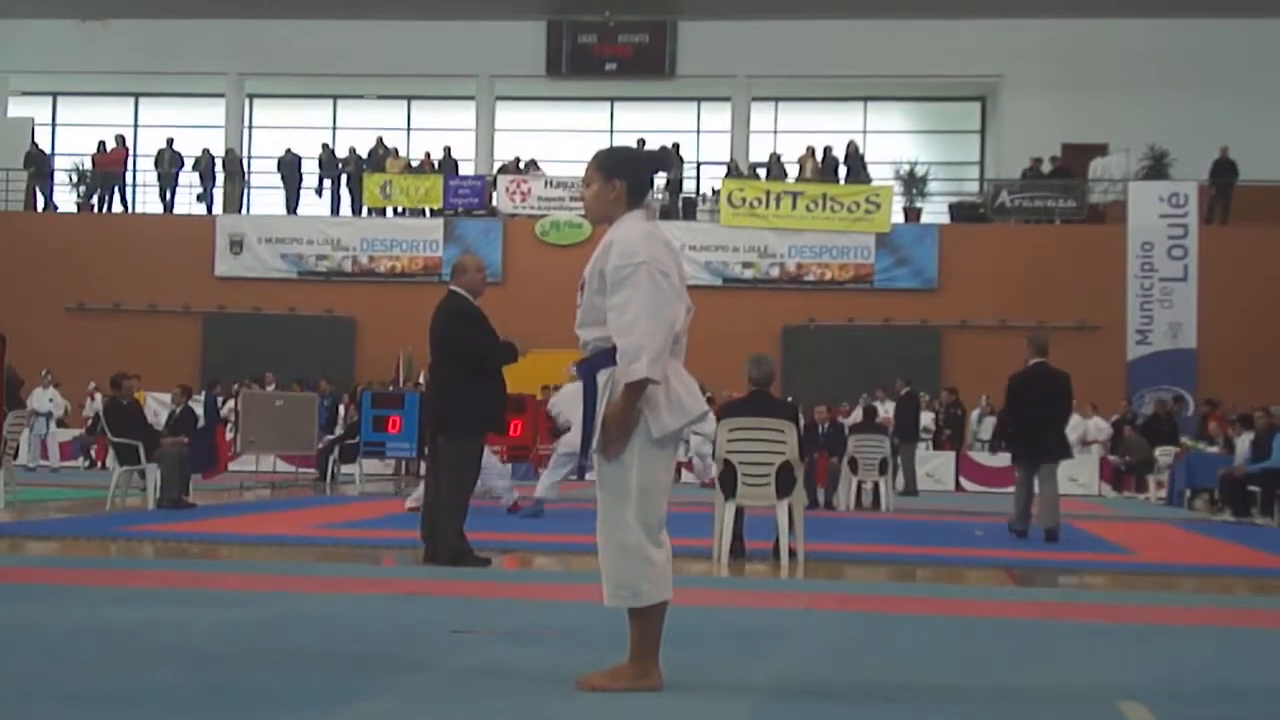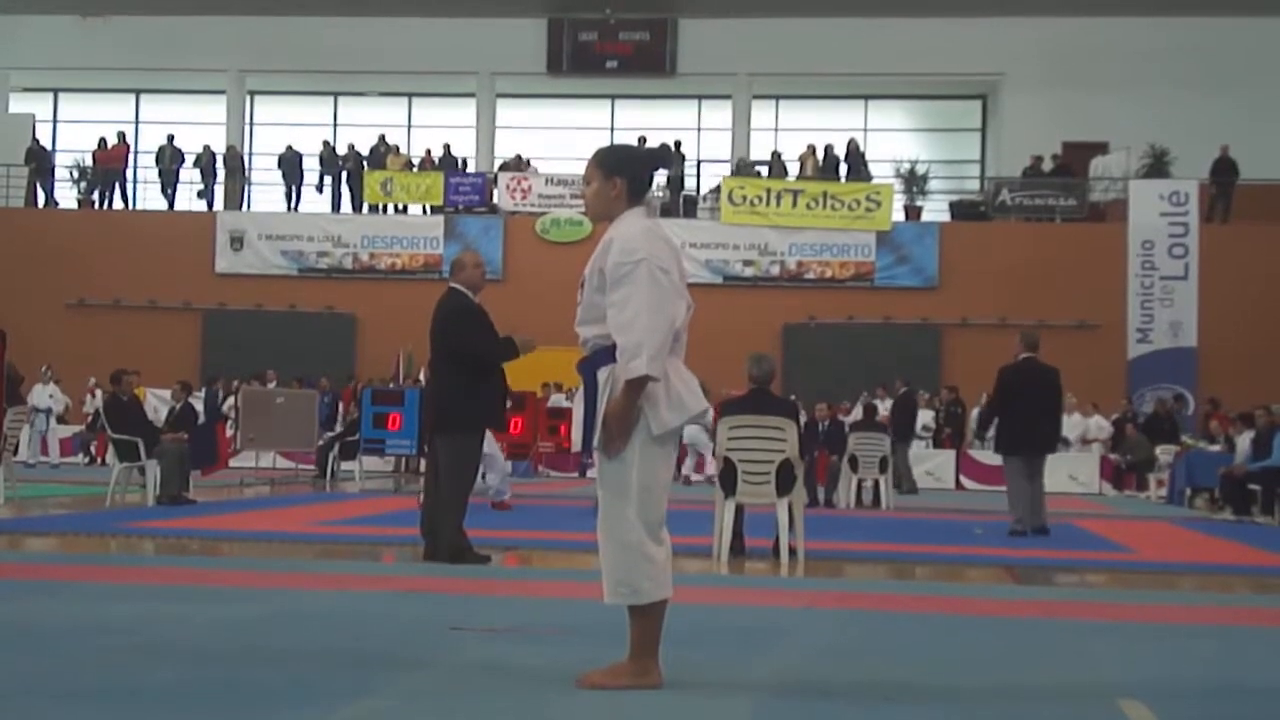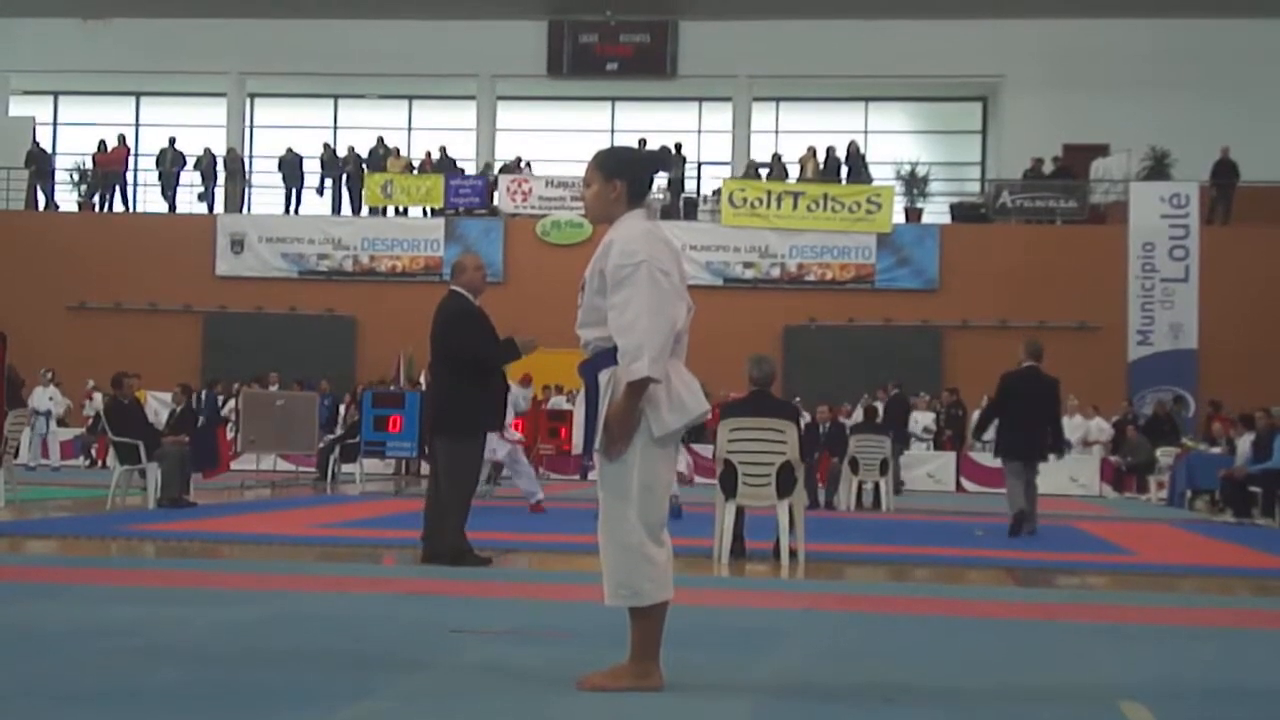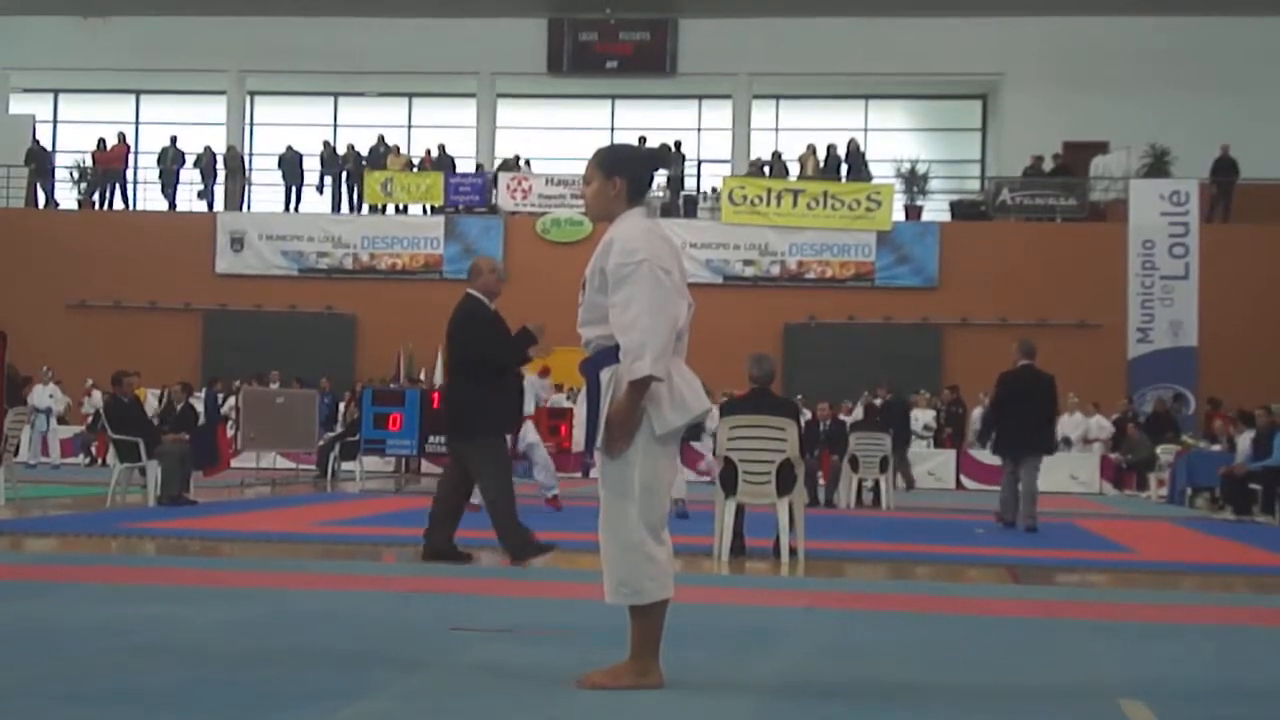
dt=0.4s
person 1, frame 1
left shoulder: (630, 242)
right shoulder: (636, 239)
left elbow: (644, 330)
left wrist: (625, 403)
left hip: (633, 396)
right hip: (637, 395)
left knee: (632, 526)
right knee: (633, 526)
left ankle: (643, 666)
right ankle: (642, 660)
person 1, frame 2
left shoulder: (630, 240)
right shoulder: (638, 238)
left elbow: (644, 328)
left wrist: (626, 402)
left hip: (634, 393)
right hip: (637, 392)
left knee: (632, 523)
right knee: (633, 524)
left ankle: (643, 664)
right ankle: (642, 659)
person 1, frame 3
left shoulder: (629, 241)
right shoulder: (640, 238)
left elbow: (644, 330)
left wrist: (626, 404)
left hip: (633, 394)
right hip: (637, 394)
left knee: (633, 525)
right knee: (634, 525)
left ankle: (643, 666)
right ankle: (643, 661)
person 1, frame 4
left shoulder: (629, 240)
right shoulder: (641, 237)
left elbow: (646, 328)
left wrist: (629, 403)
left hip: (634, 393)
right hip: (644, 391)
left knee: (632, 523)
right knee: (636, 523)
left ankle: (643, 664)
right ankle: (643, 660)
person 2, frame 1
left shoulder: (449, 308)
right shoulder: (463, 311)
right elbow: (483, 355)
left wrist: (503, 349)
right wrist: (513, 350)
left hip: (448, 406)
right hip: (463, 409)
left knee: (442, 478)
right knee: (457, 480)
left ankle: (436, 545)
right ankle: (450, 547)
person 2, frame 2
left shoulder: (450, 304)
right shoulder: (462, 308)
right elbow: (479, 352)
left wrist: (505, 346)
right wrist: (514, 347)
left hip: (448, 404)
right hip: (461, 406)
left knee: (443, 477)
right knee: (457, 478)
left ankle: (436, 543)
right ankle: (451, 545)
person 2, frame 3
left shoulder: (452, 307)
right shoulder: (462, 310)
right elbow: (477, 355)
left wrist: (506, 350)
right wrist: (515, 348)
left hip: (450, 408)
right hip: (461, 410)
left knee: (445, 480)
right knee: (459, 481)
left ankle: (437, 546)
right ankle: (451, 548)
person 2, frame 4
left shoulder: (473, 311)
right shoulder: (475, 314)
left elbow: (492, 356)
right elbow: (494, 355)
left wrist: (526, 354)
right wrist: (528, 336)
left hip: (469, 411)
right hip: (479, 413)
left knee: (458, 478)
right knee: (496, 477)
left ankle: (438, 542)
right ankle: (517, 543)
person 3, frame 1
left shoulder: (729, 408)
right shoulder: (788, 409)
right elbow: (799, 453)
left hip: (738, 484)
right hip: (778, 484)
right knee: (792, 477)
left ankle: (736, 543)
right ankle: (781, 544)
person 3, frame 2
left shoulder: (729, 406)
right shoulder: (788, 407)
right elbow: (800, 451)
right knee: (794, 476)
left ankle: (736, 541)
right ankle: (781, 542)
person 3, frame 3
left shoulder: (729, 408)
right shoulder: (789, 410)
right elbow: (800, 453)
left hip: (738, 484)
right hip: (778, 485)
right knee: (794, 478)
left ankle: (736, 543)
right ankle: (782, 544)
person 3, frame 4
left shoulder: (729, 406)
right shoulder: (789, 407)
right elbow: (800, 451)
left hip: (738, 481)
right hip: (778, 482)
right knee: (794, 477)
left ankle: (736, 541)
right ankle: (782, 542)
person 4, frame 1
left shoulder: (1019, 379)
right shoulder: (1062, 378)
left elbow: (1009, 413)
right elbow: (1067, 410)
left hip: (1025, 442)
right hip: (1052, 442)
left knee: (1024, 484)
right knee: (1049, 484)
left ankle: (1020, 525)
right ankle: (1051, 526)
person 4, frame 2
left shoulder: (1007, 372)
right shoulder: (1051, 373)
left elbow: (995, 403)
right elbow: (1057, 407)
left wrist: (982, 427)
right wrist: (1055, 434)
left hip: (1012, 436)
right hip: (1039, 436)
left knee: (1016, 481)
right knee: (1036, 479)
left ankle: (1019, 524)
right ankle: (1038, 523)
person 4, frame 3
left shoulder: (1009, 378)
right shoulder: (1051, 383)
left elbow: (994, 407)
right elbow: (1055, 417)
left wrist: (979, 429)
right wrist: (1058, 444)
left hip: (1011, 441)
right hip: (1036, 442)
left knee: (1013, 479)
right knee: (1030, 482)
left ankle: (1020, 511)
right ankle: (1029, 523)
person 4, frame 4
left shoulder: (1006, 378)
right shoulder: (1047, 380)
left elbow: (995, 409)
right elbow: (1052, 412)
left wrist: (985, 433)
right wrist: (1047, 435)
left hip: (1010, 438)
right hip: (1035, 439)
left knee: (1009, 477)
right knee: (1030, 479)
left ankle: (1007, 515)
right ankle: (1030, 520)
